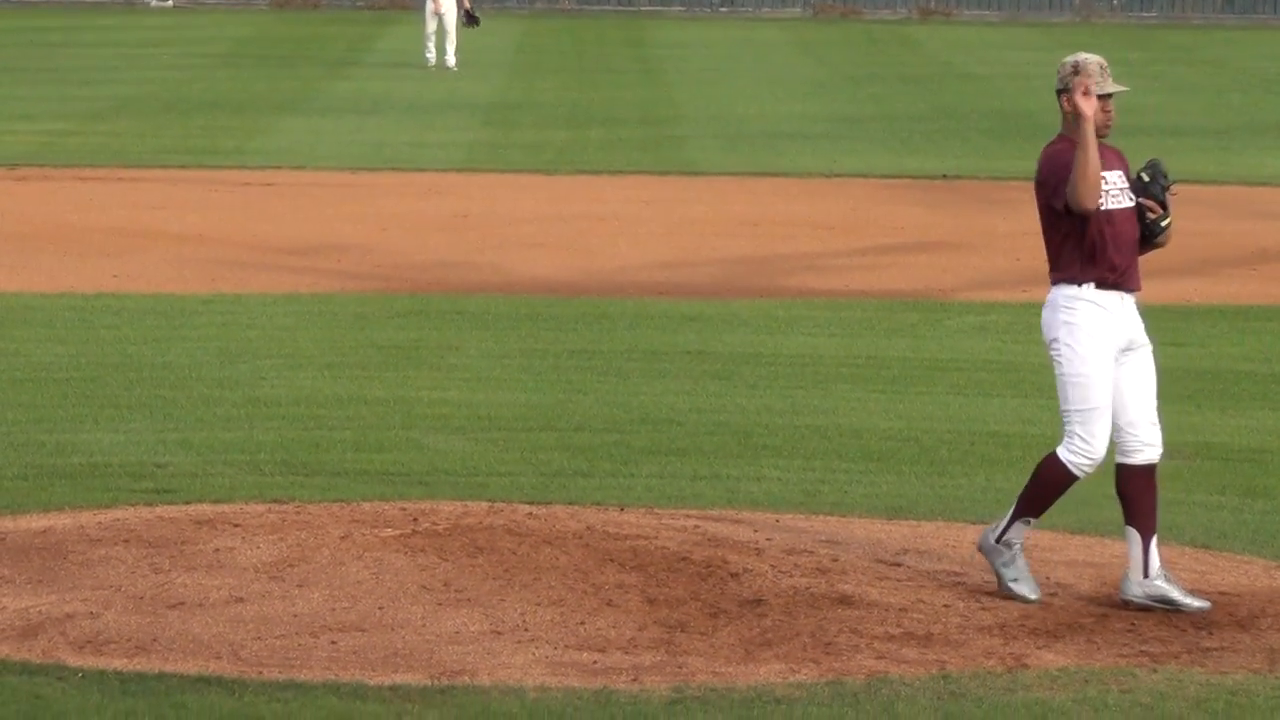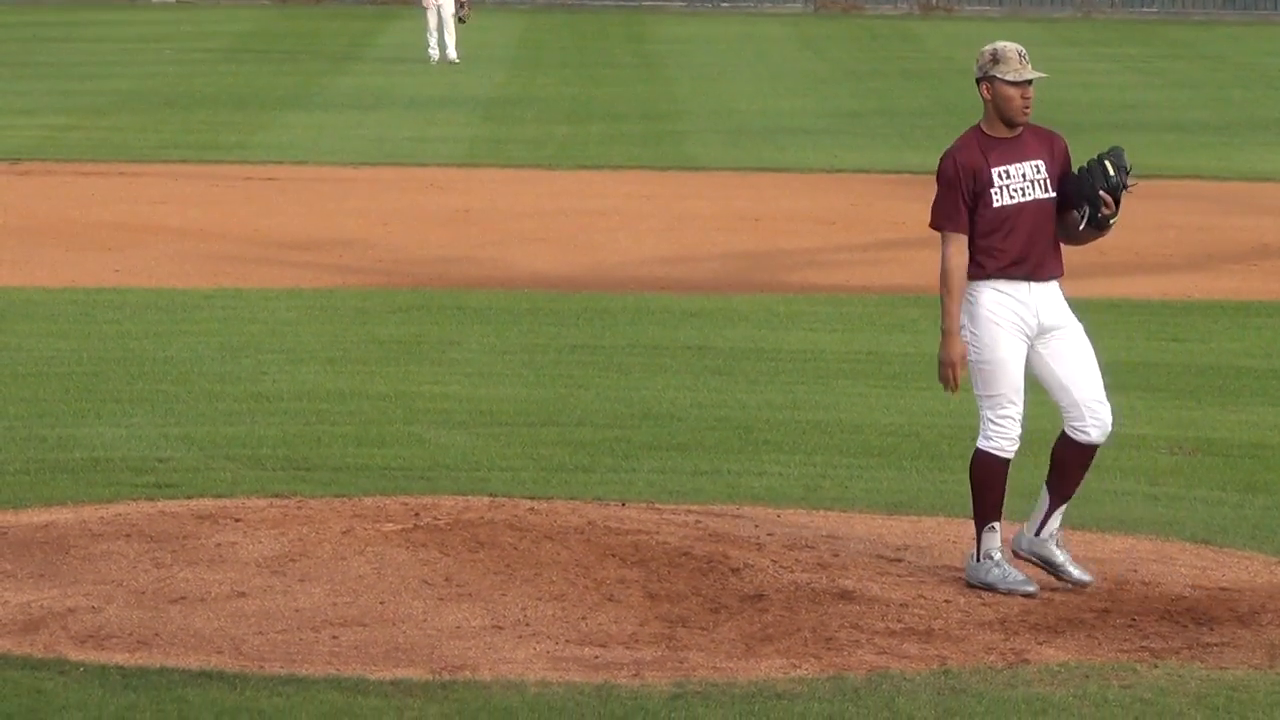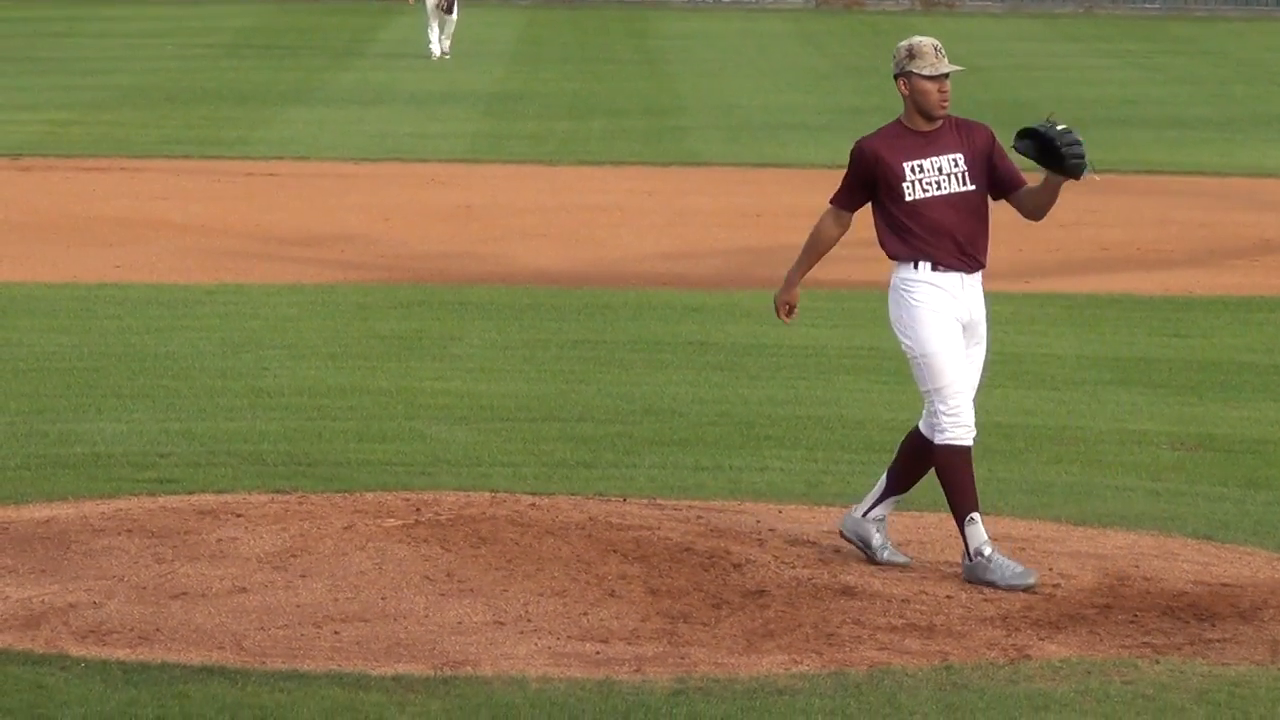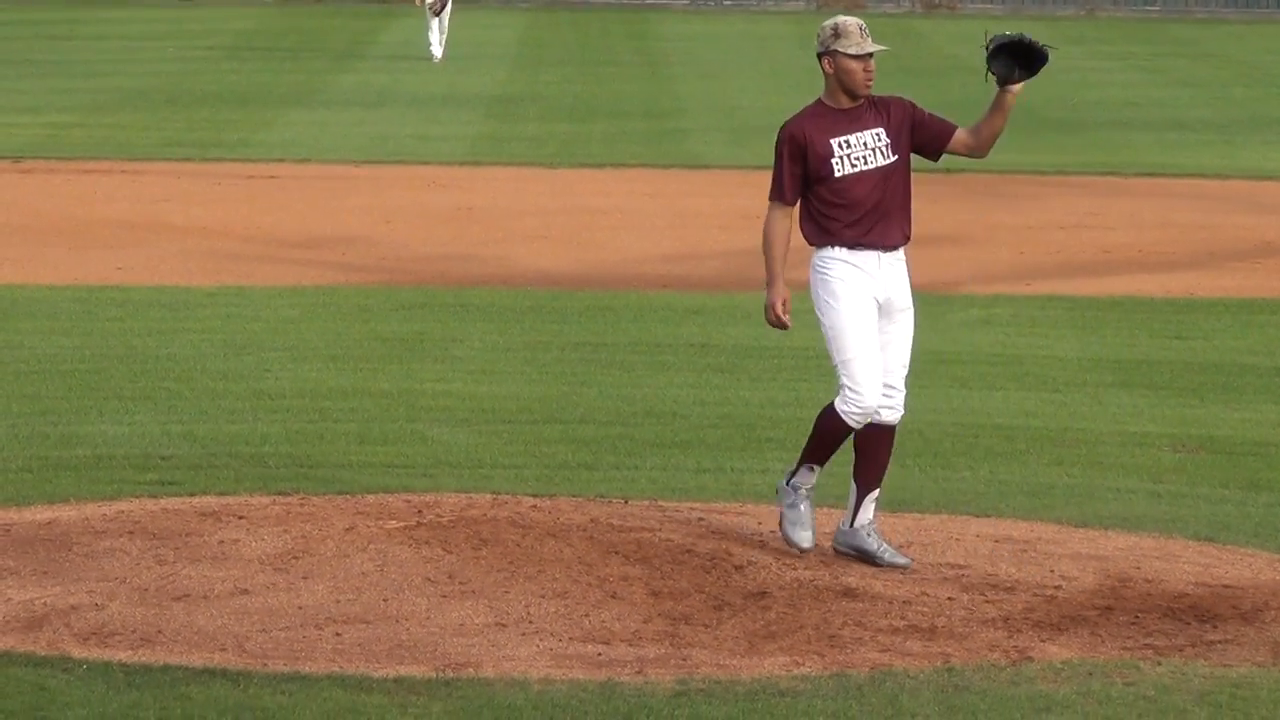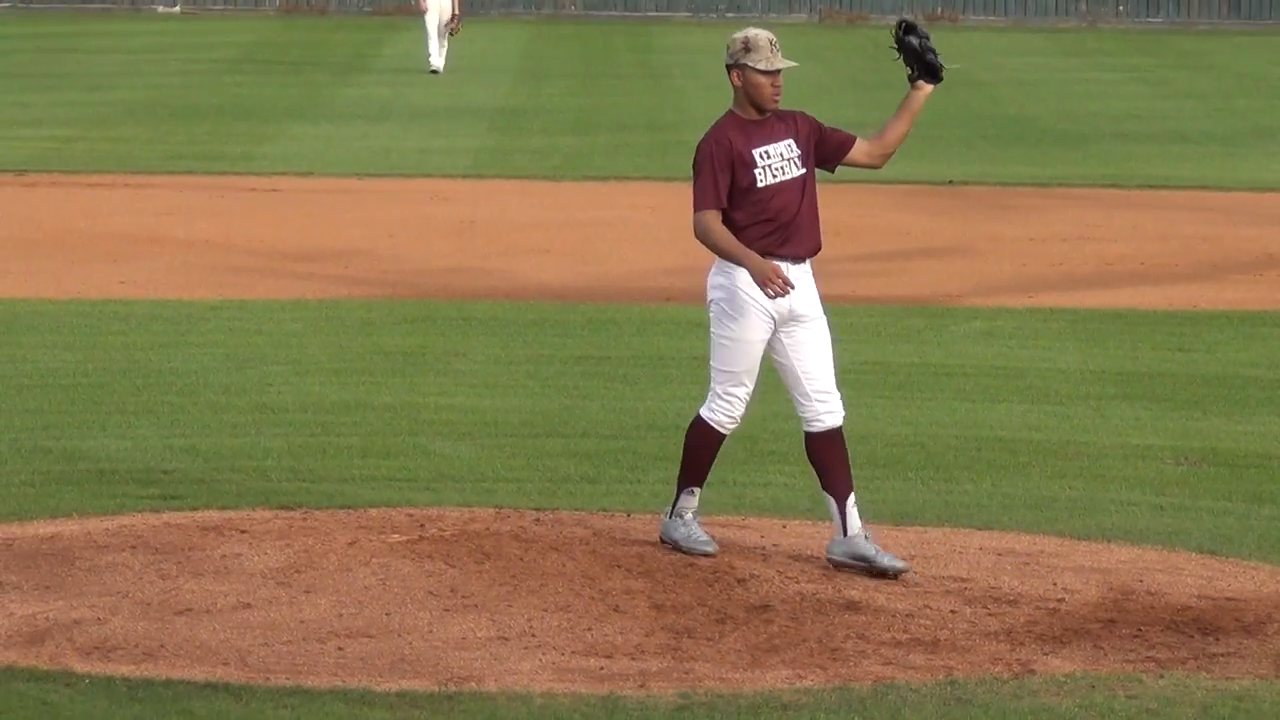
dt=0.3s
person 1, frame 1
left shoulder: (1113, 157)
right shoulder: (1061, 156)
right elbow: (1082, 207)
left wrist: (1151, 234)
right wrist: (1084, 127)
left hip: (1124, 313)
right hip: (1079, 312)
left knee: (1142, 444)
right knee: (1085, 448)
left ankle: (1145, 576)
right ankle: (1004, 539)
person 1, frame 2
left shoulder: (1050, 145)
right shoulder: (961, 159)
left elbow: (1069, 232)
right elbow: (952, 250)
left wrist: (1101, 219)
right wrist: (950, 337)
left hip: (1049, 299)
right hip: (994, 302)
left knee: (1093, 418)
right knee: (1001, 431)
left ankle: (1040, 534)
right ankle: (987, 556)
person 1, frame 3
left shoulder: (975, 138)
right shoulder: (876, 150)
left elbow: (1032, 207)
right elbow: (836, 216)
left wrist: (1056, 175)
right wrist: (792, 280)
left hip: (969, 293)
right hip: (920, 290)
left knee: (941, 420)
right knee: (955, 416)
left ankle: (866, 517)
right ankle: (977, 550)
person 1, frame 4
left shoulder: (897, 114)
right shoulder: (801, 130)
left elbow: (976, 144)
right elbow: (779, 211)
left wrist: (1007, 94)
right wrist: (774, 284)
left hip: (895, 271)
right hip: (842, 270)
left knee: (888, 402)
right knee: (860, 395)
left ankle: (856, 526)
right ankle: (798, 485)
person 1, frame 5
left shoulder: (798, 127)
right shoulder: (720, 140)
left elbow: (875, 152)
right elbow: (705, 223)
left wrist: (919, 92)
right wrist: (754, 263)
left hip: (799, 284)
right hip: (745, 284)
left knee: (824, 409)
right knee: (725, 406)
left ankle: (848, 536)
right ankle: (681, 516)
